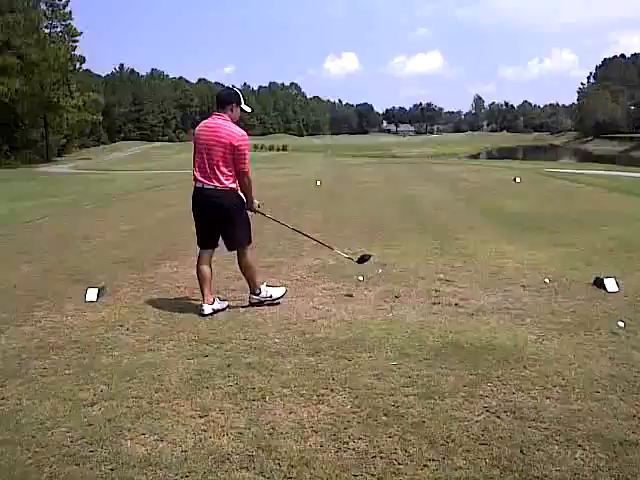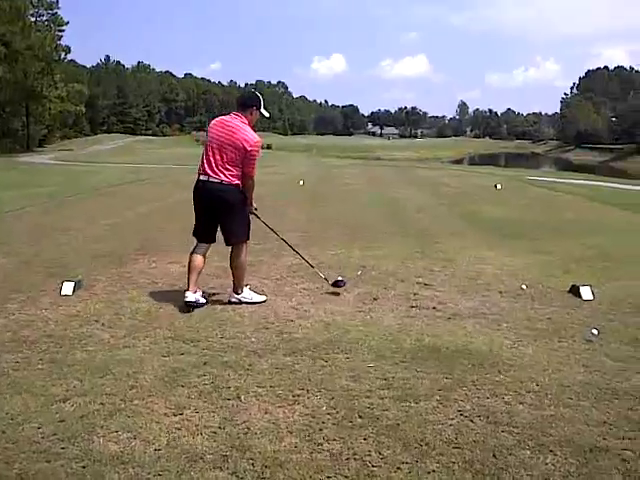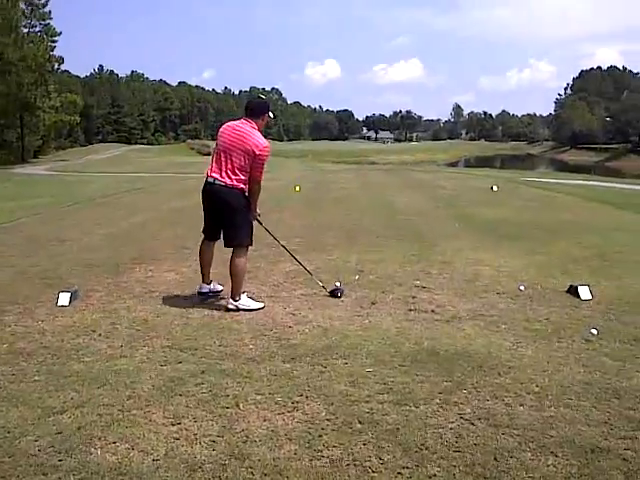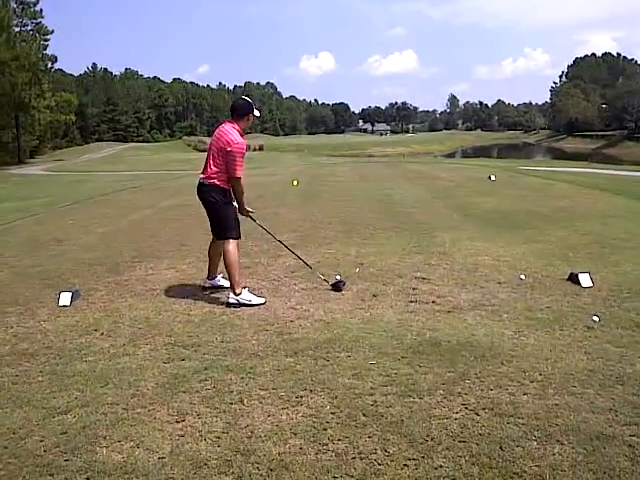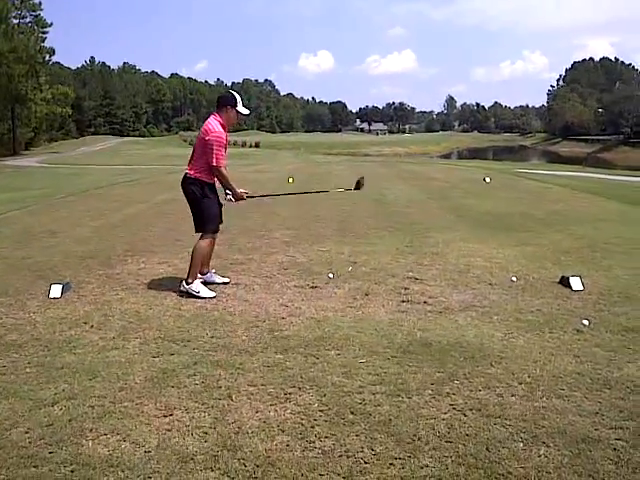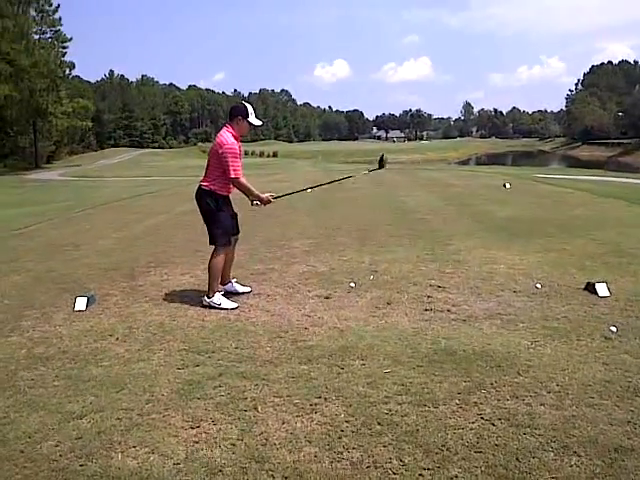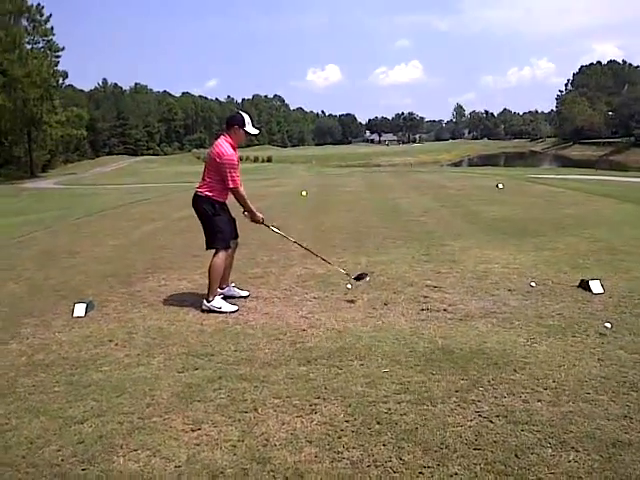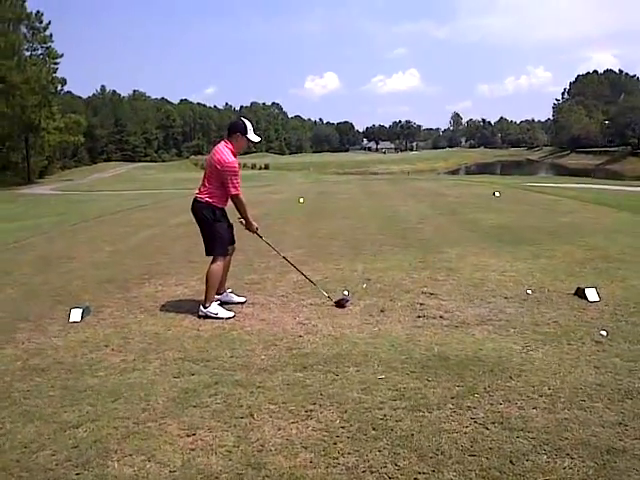
dt=0.4s
person 1, frame 1
left shoulder: (200, 129)
right shoulder: (238, 135)
right elbow: (243, 174)
right wrist: (250, 201)
left hip: (201, 195)
right hip: (225, 196)
left knee: (205, 251)
right knee: (243, 247)
left ankle: (208, 301)
right ankle: (257, 292)
person 1, frame 2
left shoulder: (215, 123)
right shoulder: (252, 139)
right elbow: (248, 177)
right wrist: (249, 202)
left hip: (203, 186)
right hip: (228, 191)
left knee: (203, 242)
right knee: (240, 243)
left ankle: (192, 291)
right ankle: (239, 292)
person 1, frame 3
left shoulder: (226, 128)
right shoulder: (261, 144)
right elbow: (255, 182)
right wrist: (253, 208)
left hip: (210, 187)
right hip: (232, 194)
left knee: (209, 238)
right knee: (241, 247)
left ankle: (206, 284)
right ankle: (237, 298)
person 1, frame 4
left shoulder: (222, 130)
right shoulder: (237, 142)
right elbow: (236, 179)
left wrist: (236, 201)
right wrist: (241, 205)
left hip: (208, 187)
right hip: (216, 191)
left knee: (220, 236)
right knee: (231, 240)
left ankle: (212, 278)
right ankle: (238, 292)
person 1, frame 5
left shoulder: (215, 126)
right shoulder: (216, 131)
left elbow: (217, 165)
right elbow: (218, 168)
left wrist: (228, 189)
right wrist: (234, 190)
left hip: (204, 184)
right hip: (198, 185)
left knee: (213, 229)
right knee: (207, 233)
left ankle: (204, 273)
right ankle: (190, 282)
person 1, frame 6
left shoulder: (230, 138)
right shoulder: (229, 143)
left elbow: (237, 175)
right elbow: (236, 180)
left wrist: (252, 195)
right wrist: (258, 196)
left hip: (219, 196)
right hip: (212, 197)
left knee: (232, 239)
right knee: (222, 245)
left ankle: (225, 283)
right ankle: (211, 296)
person 1, frame 7
left shoulder: (224, 144)
right shoulder: (227, 153)
left elbow: (235, 186)
right elbow: (235, 189)
left wrist: (246, 208)
right wrist: (253, 212)
left hip: (214, 201)
right hip: (209, 202)
left knee: (232, 243)
right knee: (222, 248)
left ankle: (224, 287)
right ankle: (211, 299)
person 1, frame 8
left shoulder: (221, 149)
right shoulder: (229, 160)
right elbow: (236, 196)
left wrist: (242, 217)
right wrist: (248, 221)
left hip: (212, 207)
right hip: (209, 208)
left knee: (228, 248)
right knee: (219, 256)
left ankle: (221, 292)
right ankle: (207, 306)
